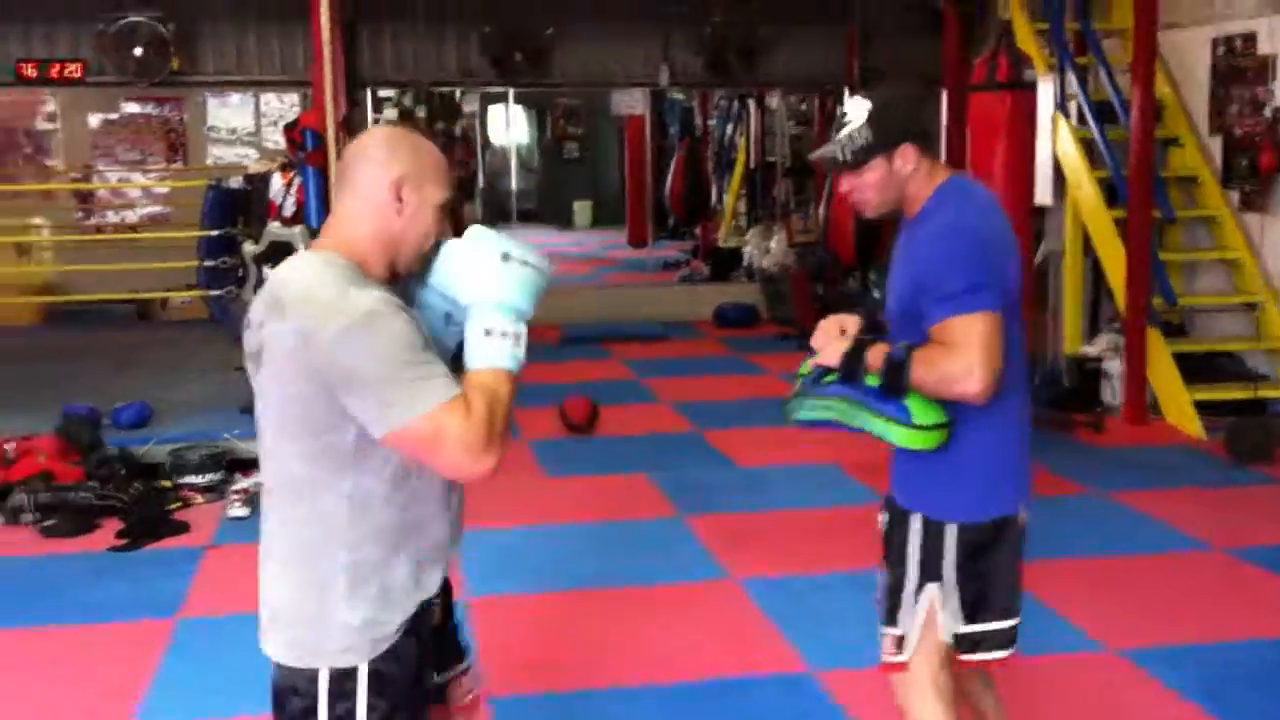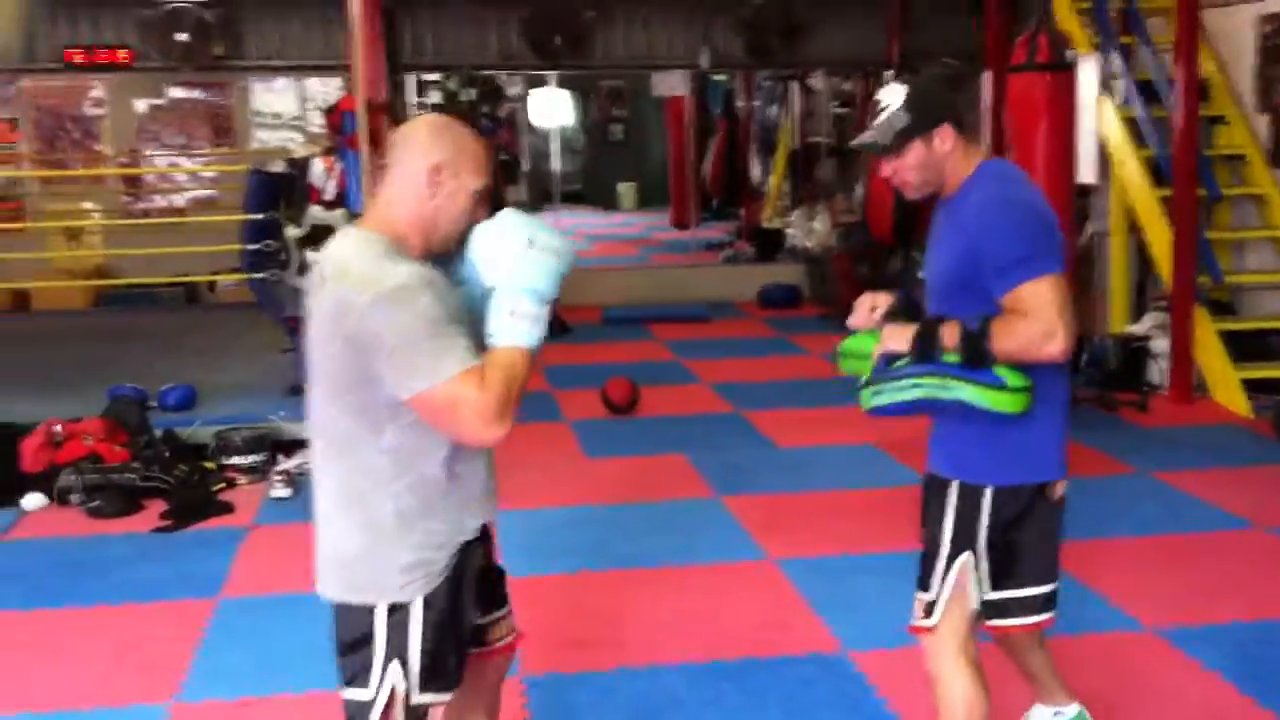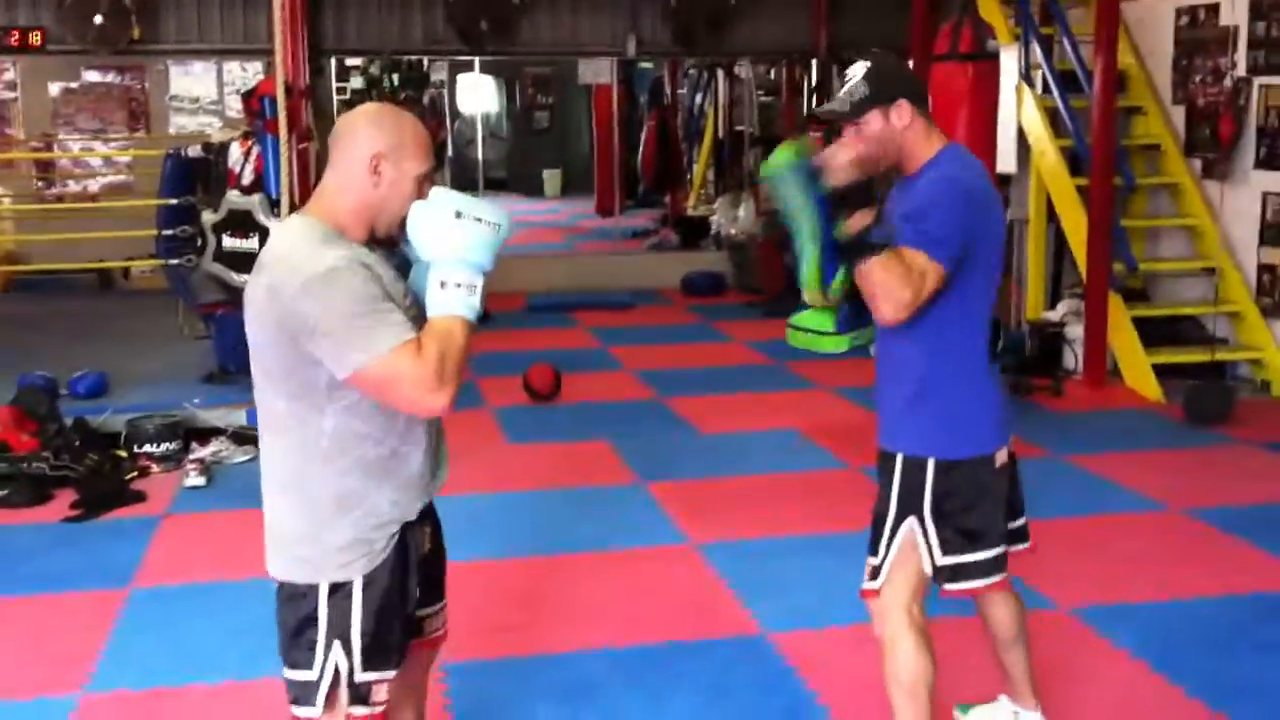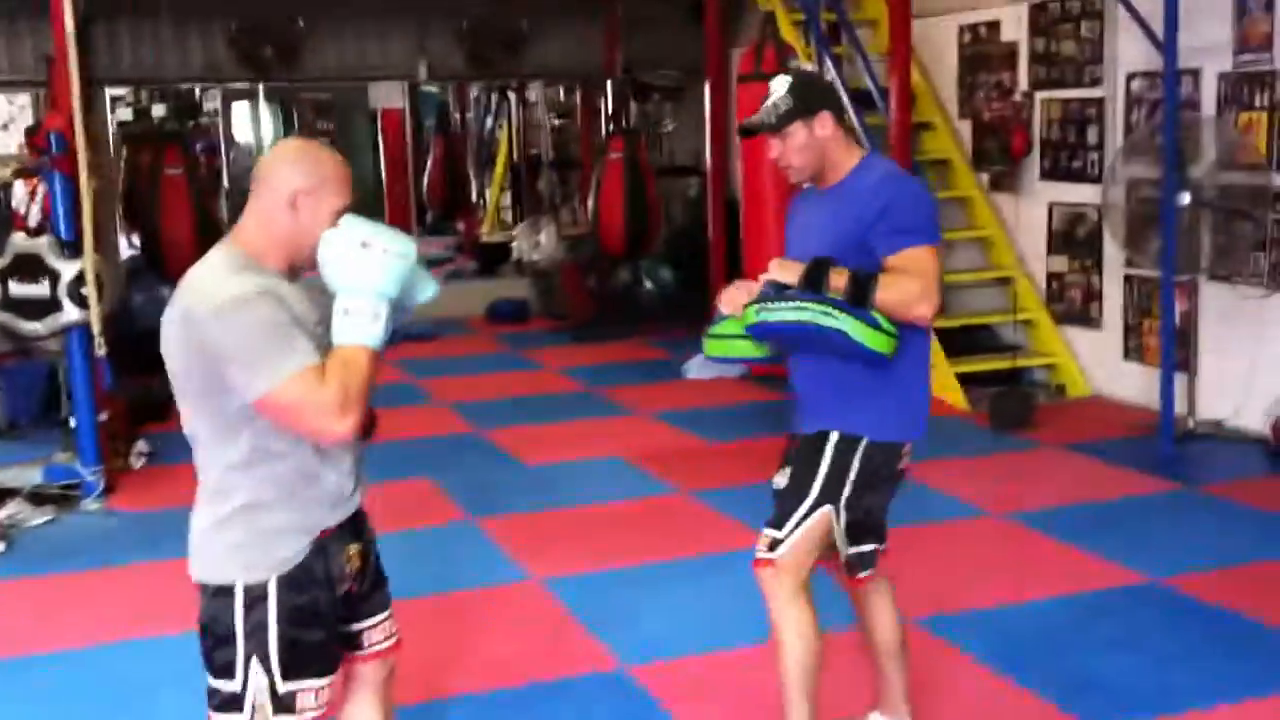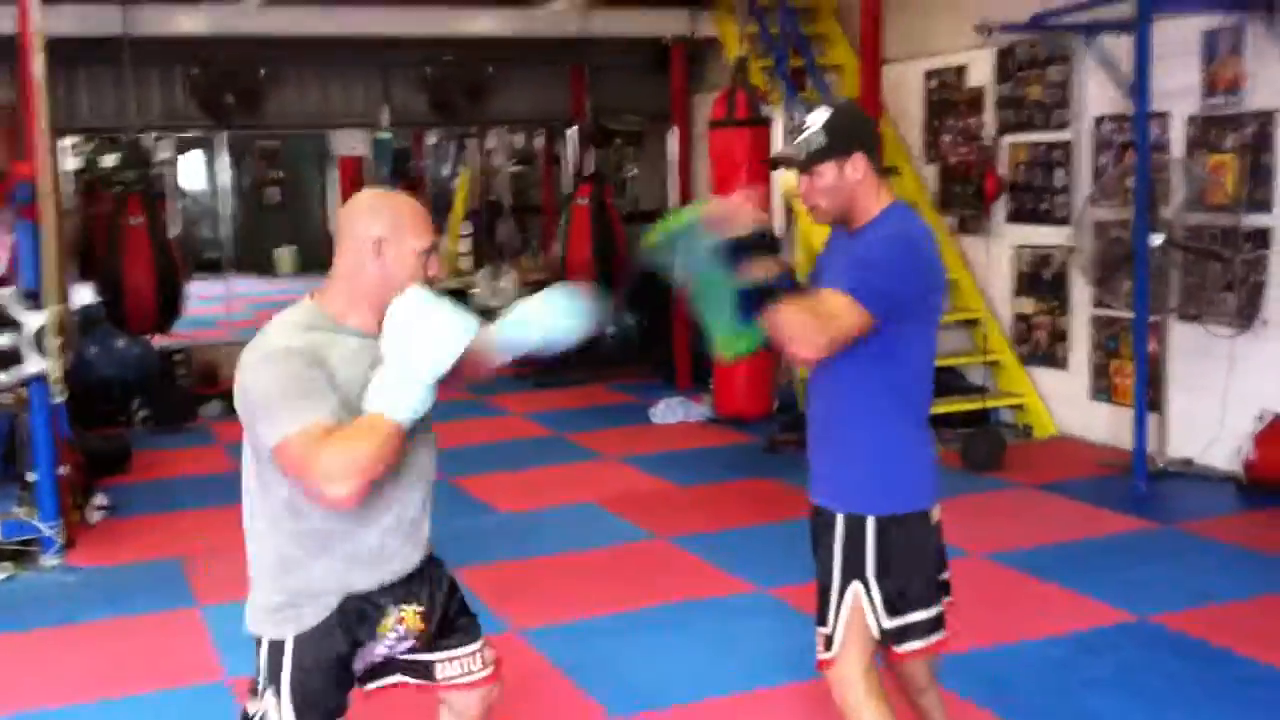
dt=1s
person 1, frame 1
left shoulder: (953, 234)
right shoulder: (938, 212)
left elbow: (970, 374)
left wrist: (862, 355)
right wrist: (863, 329)
left hip: (957, 486)
right hip: (946, 475)
right knee: (946, 643)
person 1, frame 2
left shoulder: (1001, 209)
right shoulder: (961, 200)
left elbow: (1049, 334)
left wrist: (927, 337)
right wrist: (899, 310)
left hip: (994, 455)
right hip: (981, 446)
left knee: (943, 632)
right knee: (996, 606)
person 1, frame 3
left shoulder: (948, 189)
right shoulder: (929, 180)
left elbow: (893, 301)
left wrist: (851, 205)
right wrist: (845, 286)
left hip: (937, 429)
right hip: (969, 420)
left knee: (892, 599)
right knee: (982, 574)
person 1, frame 4
left shoulder: (892, 192)
right shoulder: (805, 203)
left elbow: (921, 298)
left wrist: (820, 277)
right wrist: (756, 292)
left hip: (863, 421)
right hip: (826, 416)
left knee: (780, 570)
right knee: (863, 573)
person 1, frame 5
left shoulder: (895, 246)
right shoulder: (856, 240)
left elbow: (807, 340)
right elbow: (807, 322)
left wrist: (751, 251)
right wrist: (752, 252)
left hip: (872, 491)
right hip: (885, 481)
left knee: (847, 662)
right knee: (899, 633)
person 2, frame 1
left shoulder: (311, 286)
right shoulder: (352, 317)
left elbow: (400, 390)
right elbow: (470, 450)
right wrist: (497, 317)
right hip: (347, 619)
person 2, frame 2
left shoulder: (365, 258)
right shoulder: (388, 288)
left elbow: (448, 370)
right elbow: (484, 418)
left wrist: (490, 289)
right wrist: (520, 301)
left hip: (436, 532)
right hip: (397, 558)
left knee: (483, 655)
person 2, frame 3
left shoulder: (335, 251)
right shoulder: (321, 271)
left elbow: (399, 352)
right elbow: (428, 388)
left wrist: (434, 273)
right wrist: (458, 276)
left hip: (390, 514)
right hip: (344, 540)
left knee: (409, 656)
person 2, frame 4
left shoulder: (275, 279)
right shoulder: (230, 301)
left elbow: (323, 385)
right elbow: (335, 415)
left wrist: (368, 302)
right wrist: (366, 305)
left hip: (330, 528)
right hip: (264, 558)
left knee: (373, 668)
person 2, frame 5
left shoulder: (402, 322)
right shoulder: (286, 355)
left elbow: (466, 361)
right elbow: (337, 479)
left wrist: (520, 327)
right wrist: (406, 377)
left hip: (405, 575)
right hip: (316, 606)
